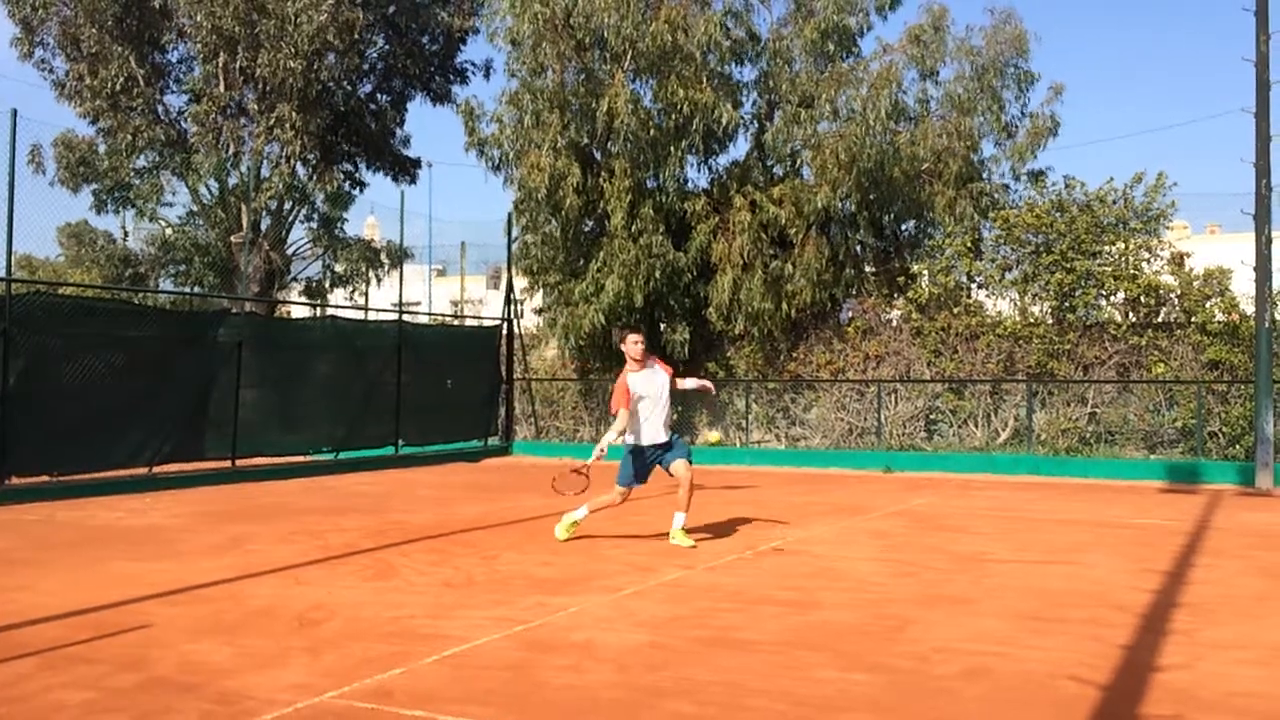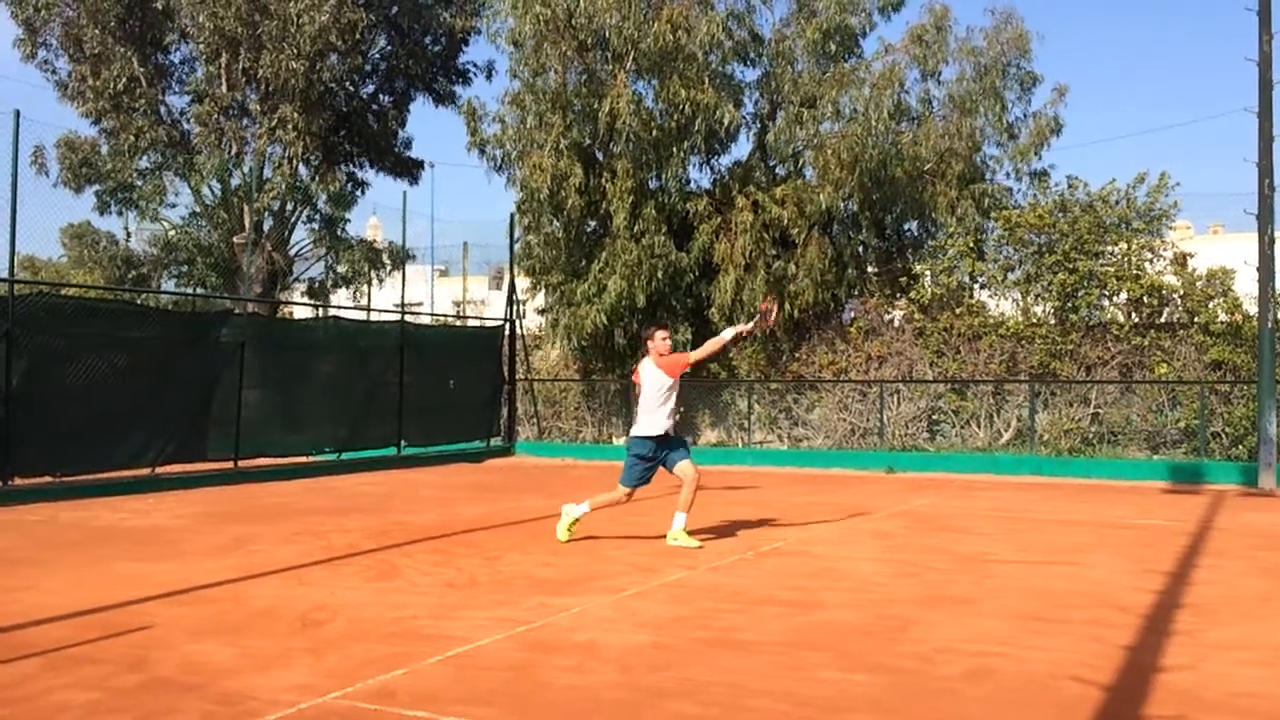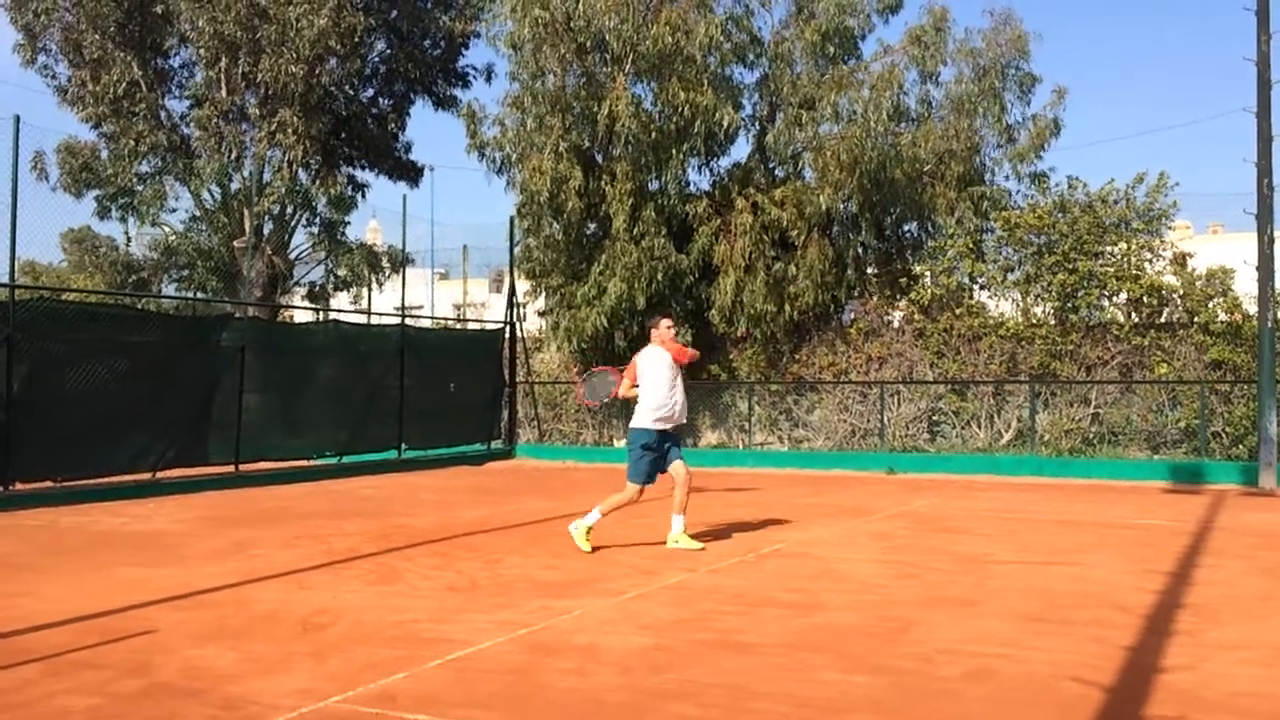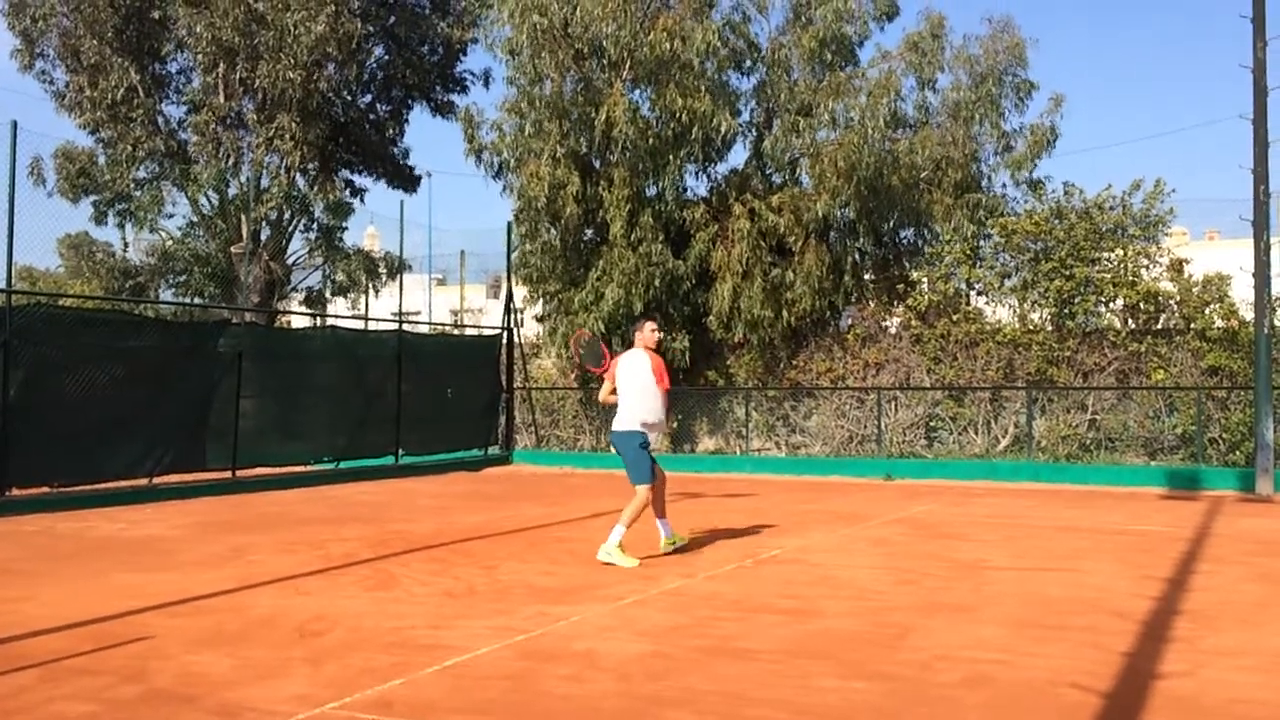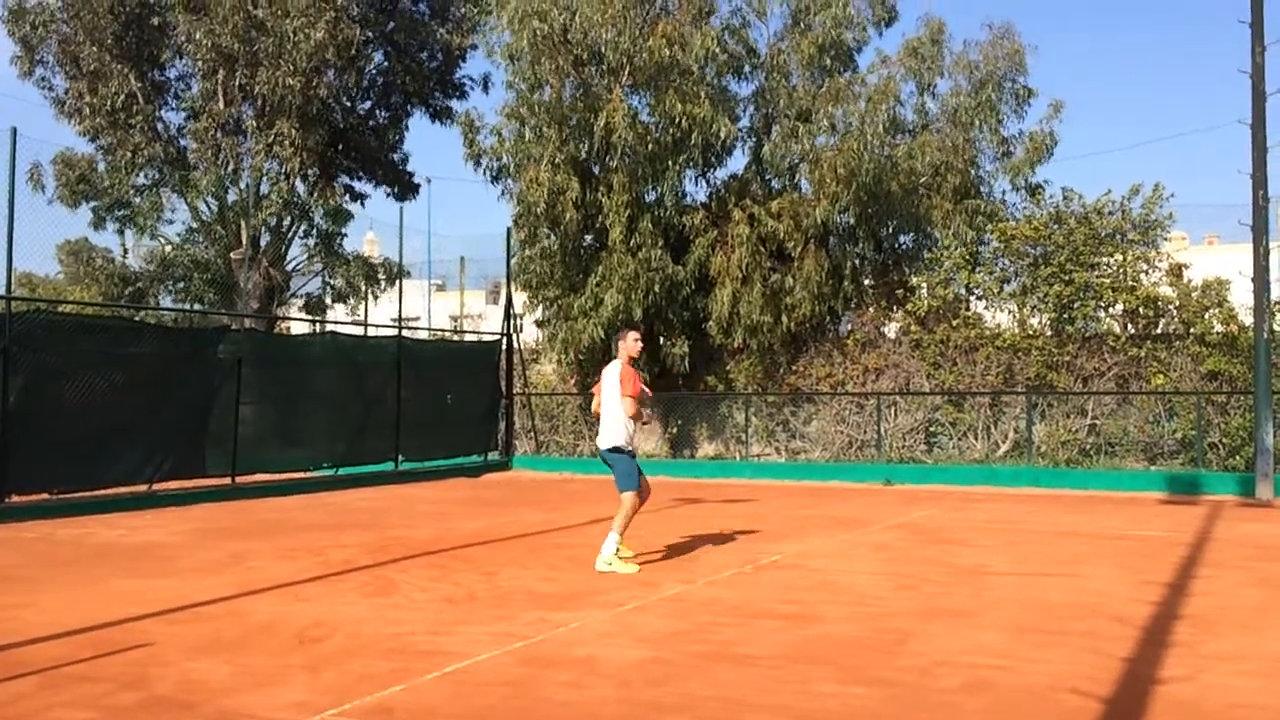
dt=0.2s
person 1, frame 1
left shoulder: (655, 363)
right shoulder: (624, 382)
left elbow: (673, 381)
right elbow: (623, 420)
left wrist: (698, 382)
right wrist: (606, 439)
left hip: (665, 438)
right hip: (640, 444)
left knee: (685, 475)
right knee: (619, 495)
left ankle: (677, 531)
right ankle: (572, 519)
person 1, frame 2
left shoulder: (647, 364)
right shoulder: (664, 364)
left elbow: (638, 385)
right elbow: (702, 352)
right wrist: (733, 331)
left hip: (665, 438)
right hip: (644, 441)
left knee: (691, 477)
right knee: (623, 495)
left ankle: (677, 532)
right ankle: (573, 512)
person 1, frame 3
left shoulder: (640, 357)
right shoulder: (670, 350)
left elbow: (623, 392)
right elbow: (695, 355)
right hip: (643, 434)
left knee: (684, 477)
right knee: (633, 492)
left ankle: (677, 535)
right ankle: (584, 525)
person 1, frame 4
left shoulder: (621, 360)
right shoulder: (654, 361)
left elbow: (603, 397)
right elbow: (661, 399)
left hip: (624, 432)
right hip: (632, 434)
left knee: (659, 481)
right knee: (645, 494)
left ankle: (668, 537)
right ankle: (610, 547)
person 1, frame 5
left shoulder: (608, 370)
right shoulder: (627, 371)
left elbow: (596, 408)
right elbow: (631, 411)
right wrist: (642, 413)
left hip: (616, 444)
right hip: (617, 445)
left knee: (644, 490)
right knee: (630, 501)
left ankle: (613, 545)
right ankle: (606, 557)
